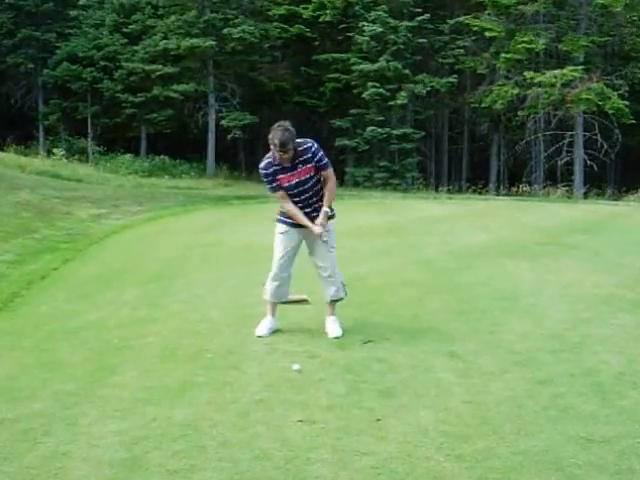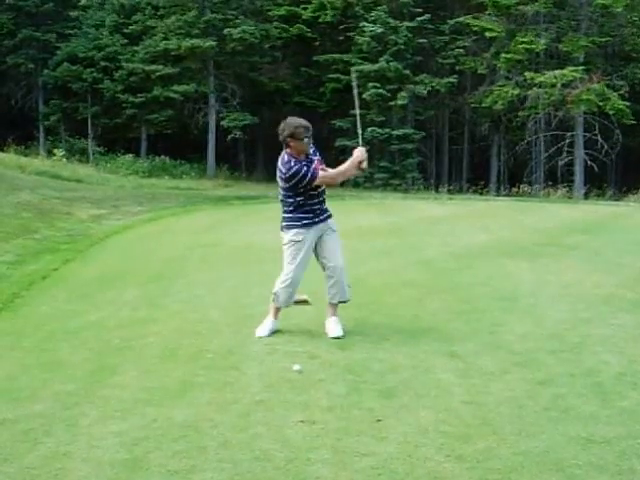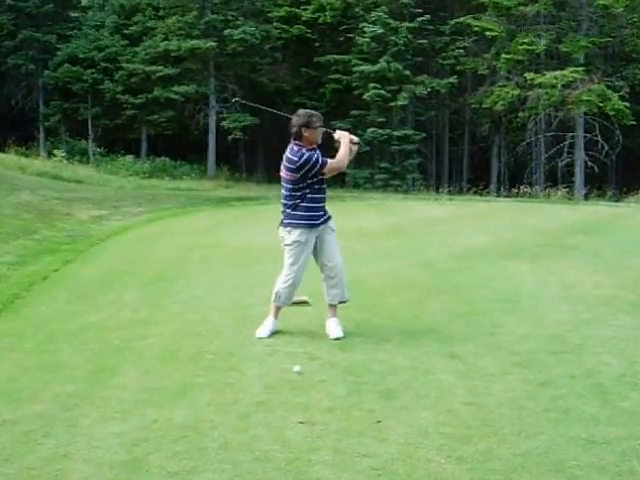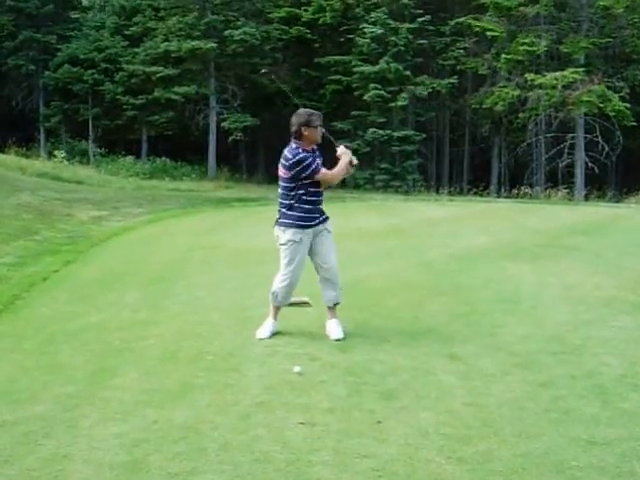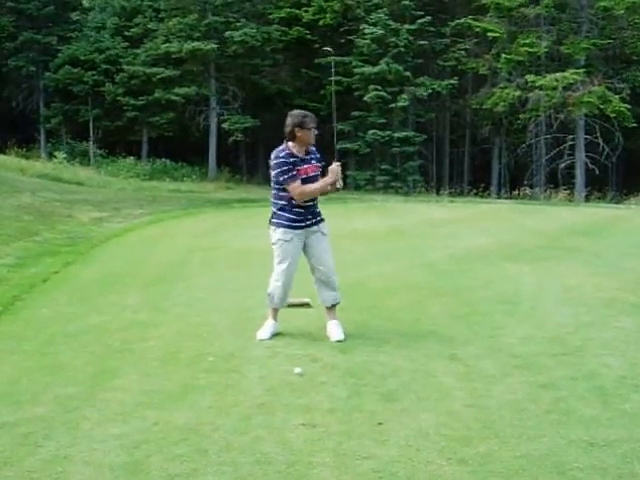
dt=0.2s
person 1, frame 1
left shoulder: (310, 147)
right shoulder: (267, 167)
left elbow: (330, 181)
right elbow: (285, 202)
left wrist: (323, 213)
right wrist: (307, 224)
left hip: (320, 218)
right hip: (290, 223)
left knee: (328, 266)
right knee: (279, 268)
left ankle: (331, 316)
right ankle: (270, 317)
person 1, frame 2
left shoulder: (307, 151)
right shoulder: (290, 167)
left elbow: (326, 173)
right elbow: (329, 180)
left wrist: (352, 165)
right wrist: (354, 161)
left hip: (323, 220)
right hip: (298, 227)
left knee: (336, 267)
right knee: (291, 274)
left ankle: (332, 317)
right ankle: (272, 318)
person 1, frame 3
left shoulder: (307, 150)
right shoulder: (299, 157)
left elbow: (327, 170)
right elbow: (338, 165)
left wrist: (347, 147)
right wrist: (344, 141)
left hip: (321, 222)
right hip: (298, 226)
left knee: (334, 267)
right knee: (292, 274)
left ankle: (332, 318)
right ankle: (272, 318)
person 1, frame 4
left shoulder: (311, 151)
right shoulder: (295, 155)
left elbow: (326, 180)
right elbow: (330, 179)
left wrist: (346, 162)
right wrist: (344, 160)
left hip: (319, 223)
right hip: (294, 227)
left knee: (329, 269)
right knee: (288, 274)
left ankle: (332, 319)
right ankle: (272, 319)
person 1, frame 5
left shoulder: (313, 153)
right shoulder: (280, 157)
right elbow: (298, 194)
left wrist: (332, 182)
right wrist: (328, 179)
left hip: (314, 224)
right hip: (286, 227)
left knee: (326, 270)
right knee: (282, 274)
left ankle: (332, 320)
right ankle: (272, 320)
